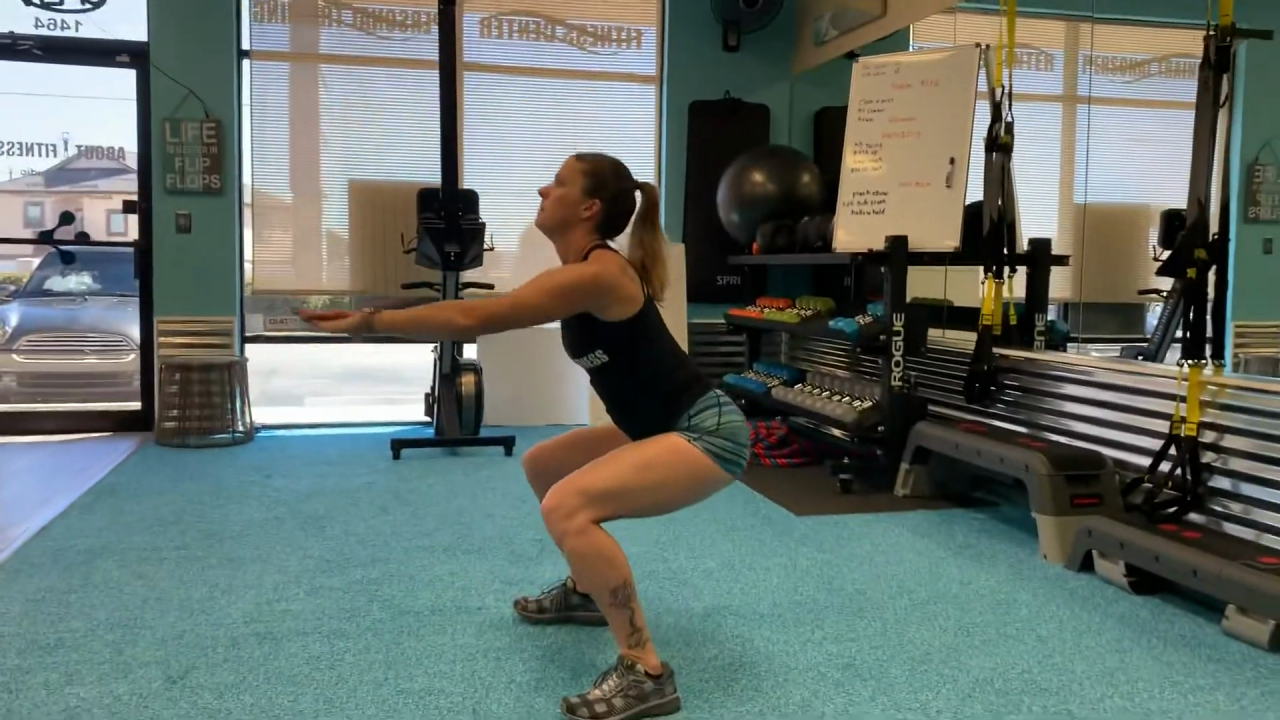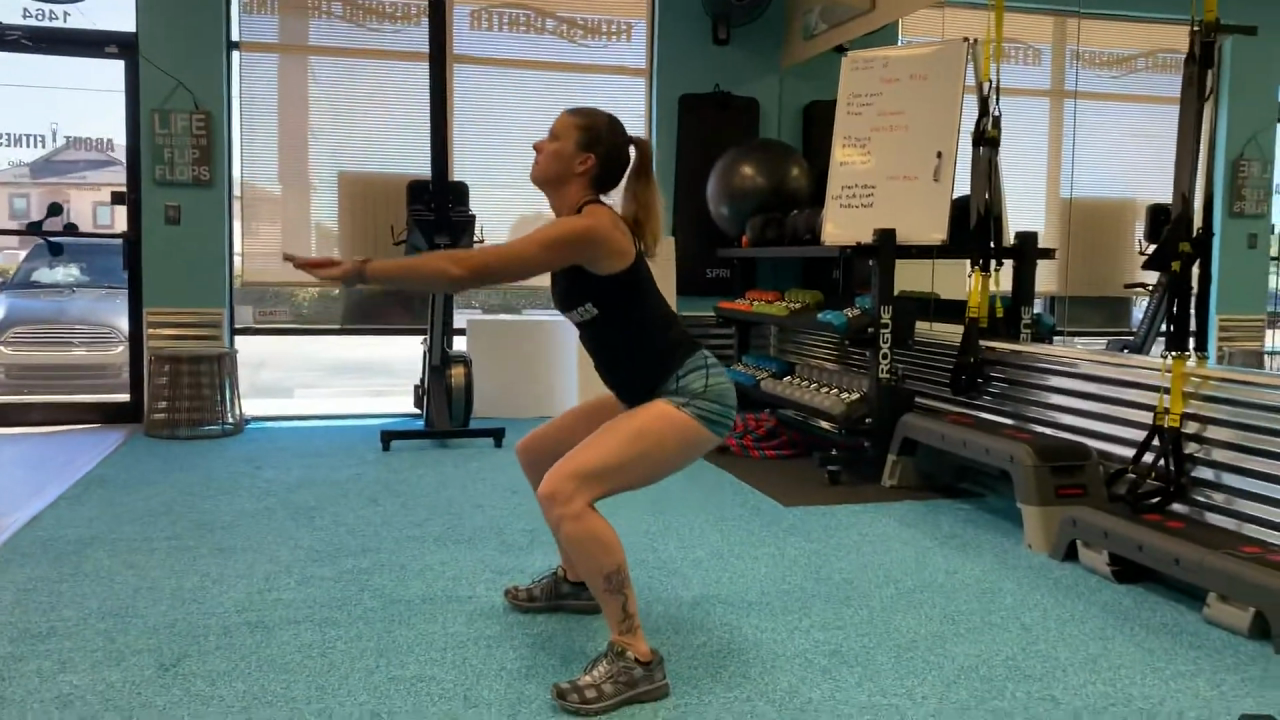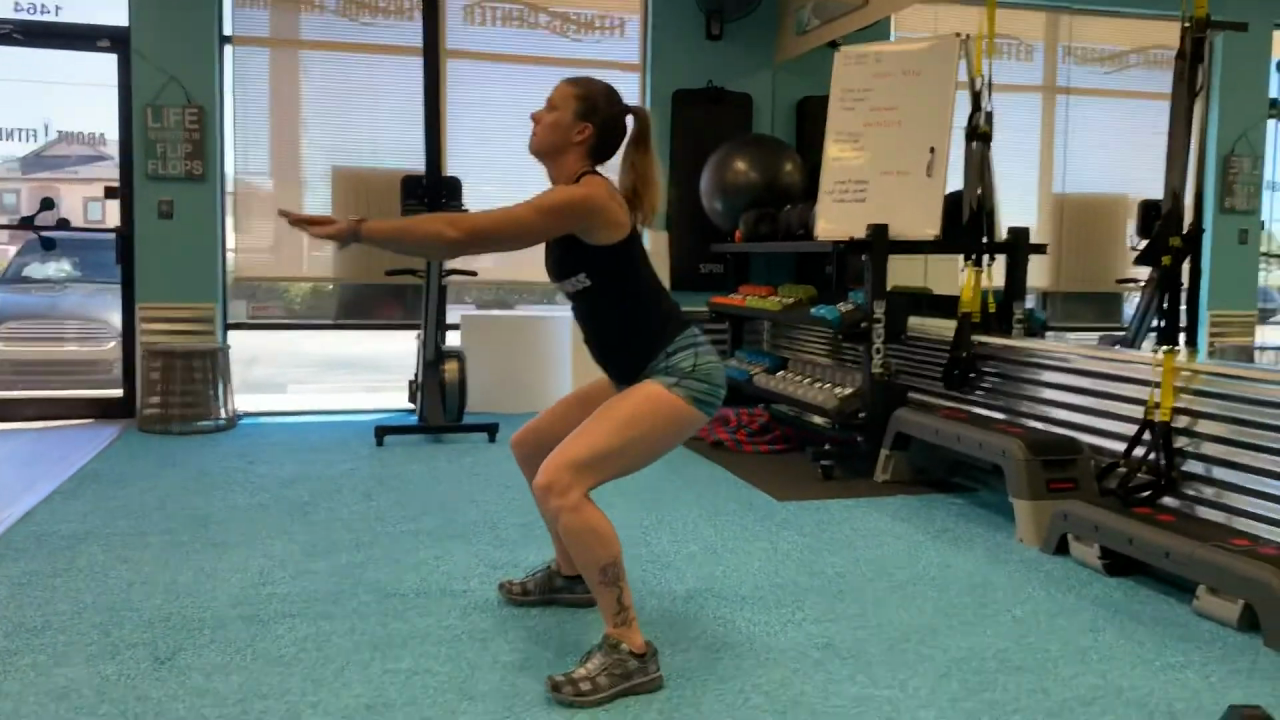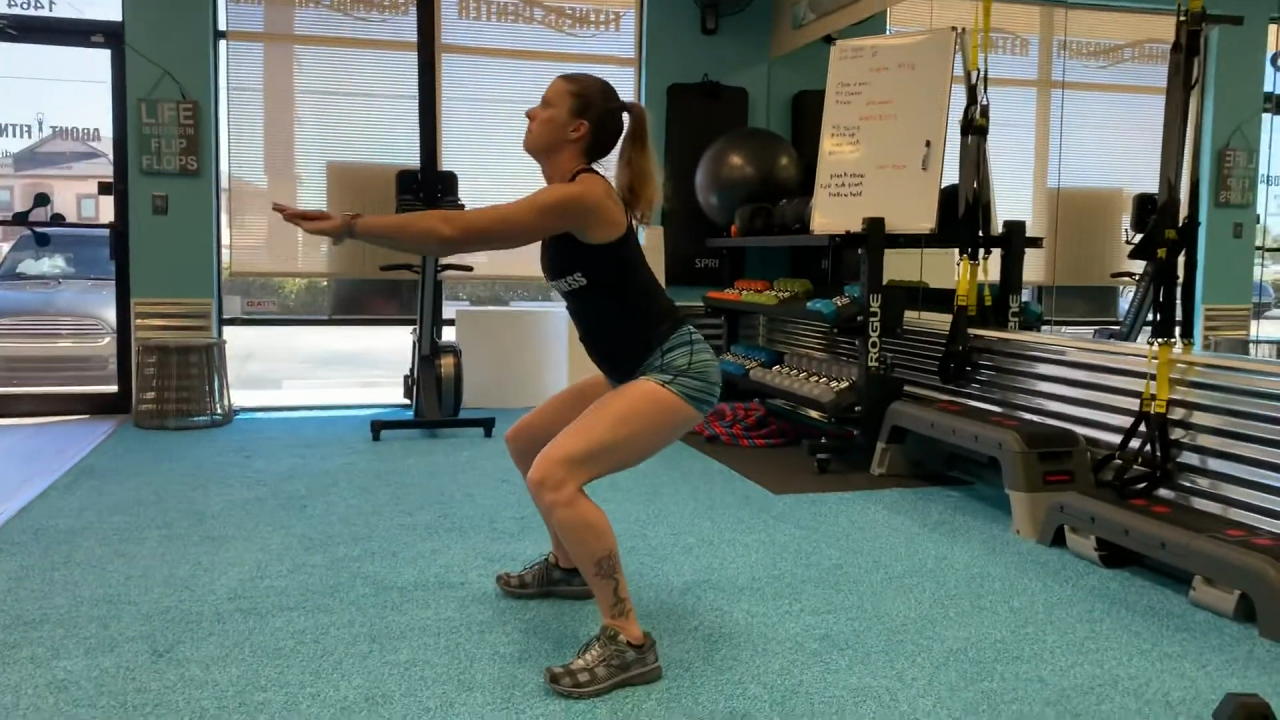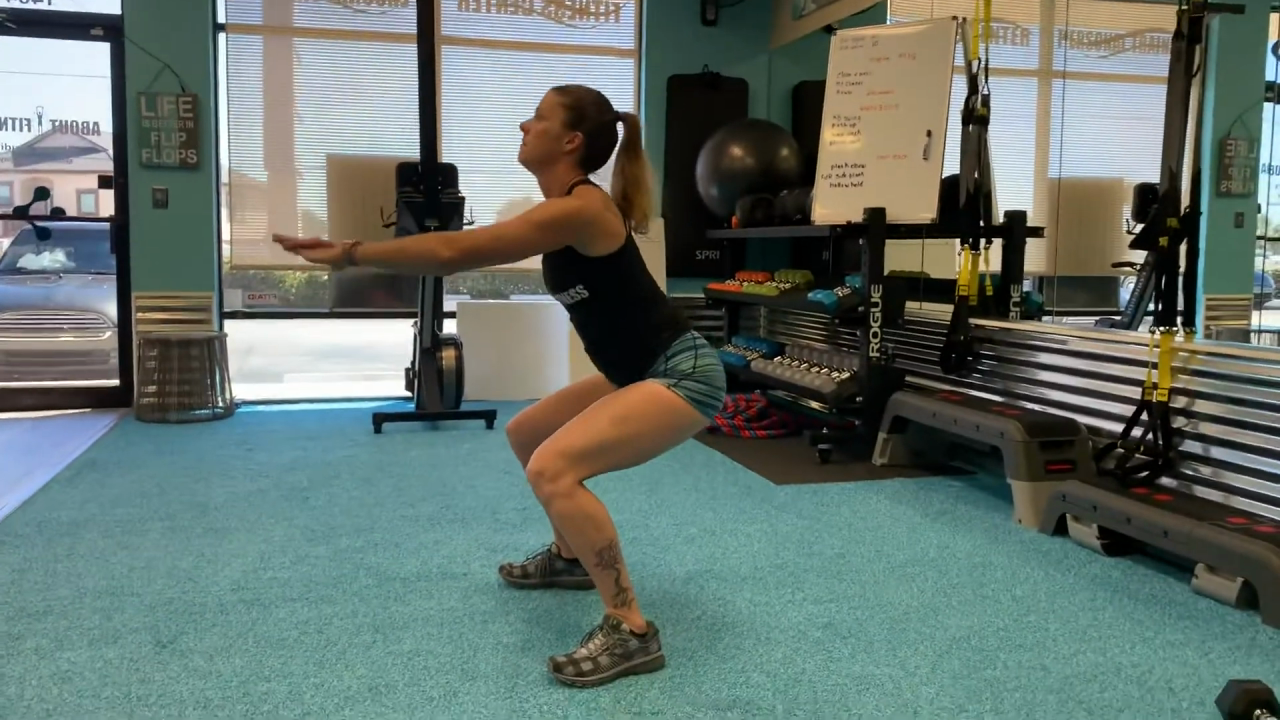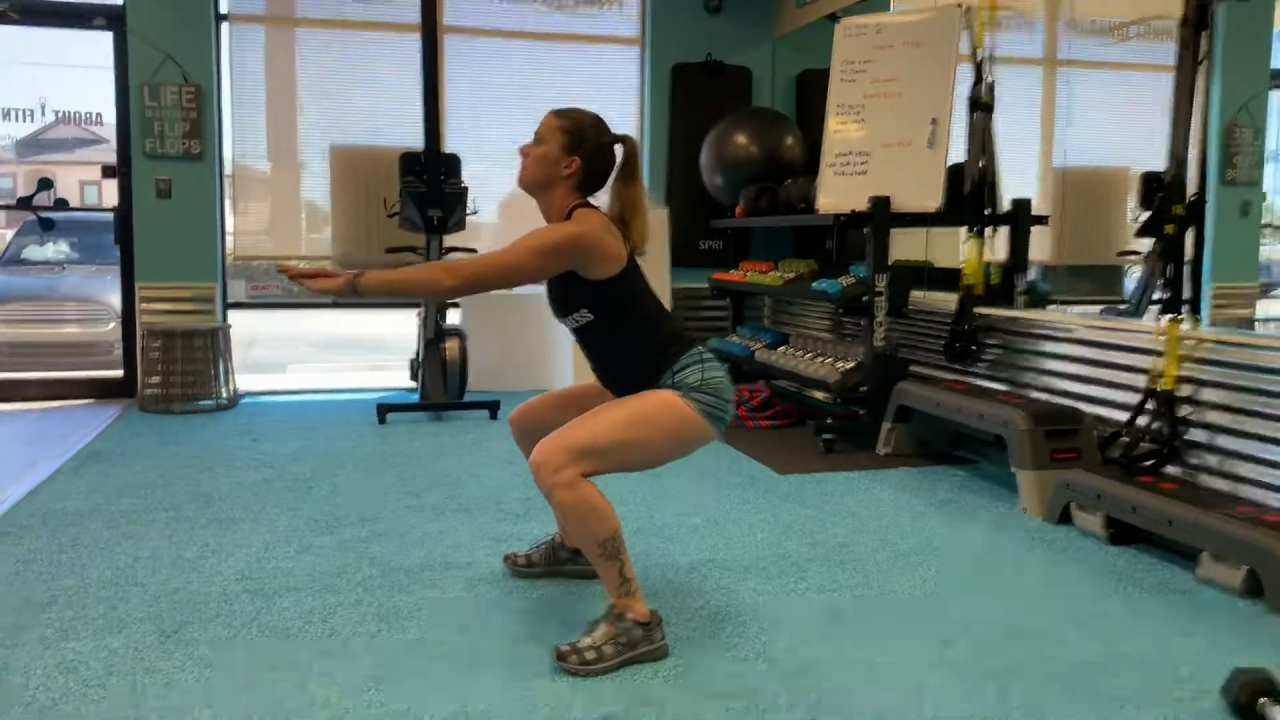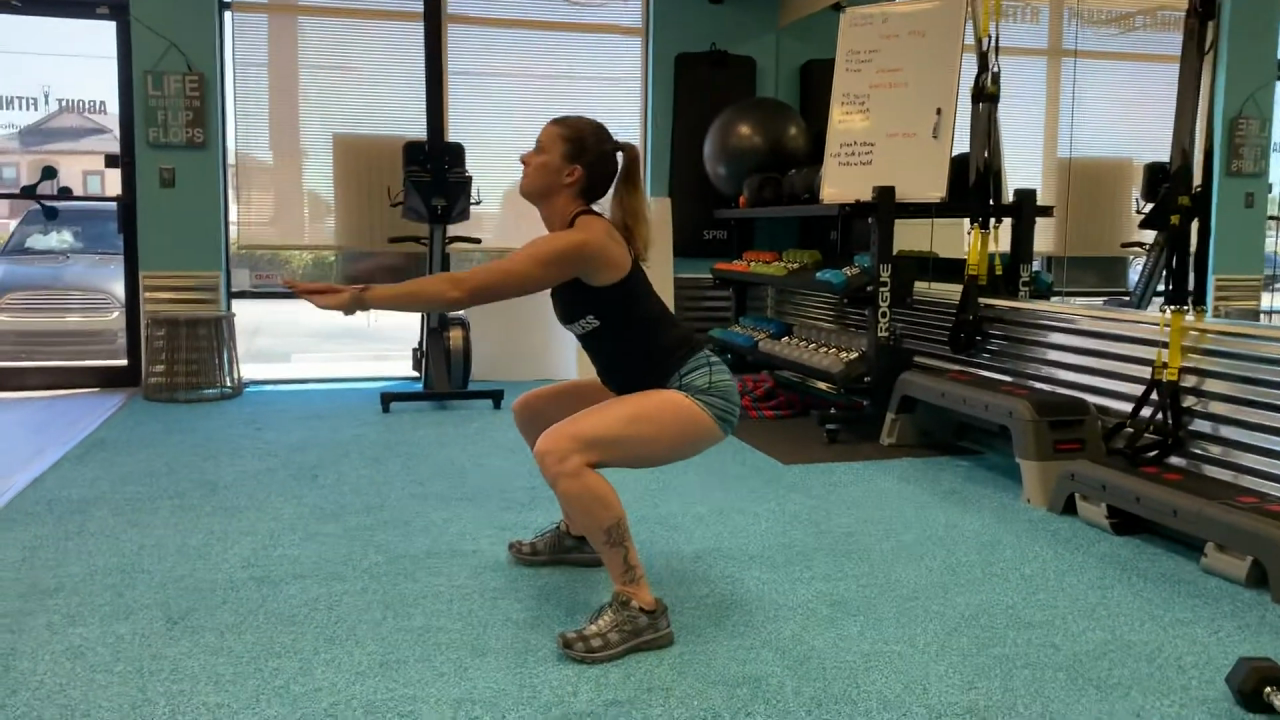
dt=0.2s
person 1, frame 1
left shoulder: (596, 275)
right shoulder: (583, 273)
left elbow: (474, 319)
right elbow: (485, 313)
left wrist: (365, 321)
right wrist: (373, 315)
left hip: (708, 433)
right hip: (667, 428)
left knee: (566, 506)
right knee: (542, 465)
left ankle: (645, 674)
right ankle: (584, 592)
person 1, frame 2
left shoulder: (589, 228)
right shoulder: (578, 227)
left elbow: (466, 269)
right elbow: (477, 268)
left wrist: (358, 270)
right wrist: (366, 268)
left hip: (694, 393)
right hip: (654, 391)
left knee: (563, 489)
right knee: (535, 454)
left ankle: (635, 660)
right ankle: (575, 579)
person 1, frame 3
left shoulder: (586, 198)
right shoulder: (573, 199)
left elbow: (459, 234)
right elbow: (470, 239)
left wrist: (354, 231)
right wrist: (360, 231)
left hip: (681, 372)
right hip: (642, 371)
left knee: (560, 481)
right knee: (530, 447)
left ankle: (630, 652)
right ankle: (570, 573)
person 1, frame 4
left shoulder: (581, 197)
right shoulder: (569, 197)
left elbow: (455, 231)
right elbow: (466, 235)
left wrist: (348, 227)
right wrist: (354, 228)
left hip: (678, 370)
right hip: (639, 369)
left knee: (552, 475)
right knee: (524, 441)
left ankle: (628, 643)
right ankle: (567, 564)
person 1, frame 5
left shoulder: (578, 210)
right shoulder: (566, 207)
left elbow: (455, 251)
right elbow: (464, 251)
left wrist: (348, 253)
right wrist: (354, 253)
left hip: (685, 376)
right hip: (643, 373)
left knee: (552, 466)
right knee: (525, 434)
left ankle: (631, 632)
right ankle: (571, 556)
person 1, frame 6
left shoulder: (579, 234)
right shoulder: (568, 231)
left elbow: (457, 278)
right elbow: (469, 273)
left wrist: (352, 283)
right wrist: (359, 279)
left hip: (693, 390)
right hip: (652, 386)
left knee: (554, 460)
right knee: (528, 424)
left ankle: (634, 621)
right ankle: (574, 545)
person 1, frame 7
left shoulder: (583, 241)
right shoulder: (572, 236)
left elbow: (462, 290)
right elbow: (472, 285)
left wrist: (358, 299)
right wrist: (365, 293)
left hip: (700, 391)
right hip: (655, 385)
left knee: (560, 449)
right knee: (532, 412)
left ankle: (640, 609)
right ankle: (579, 535)
